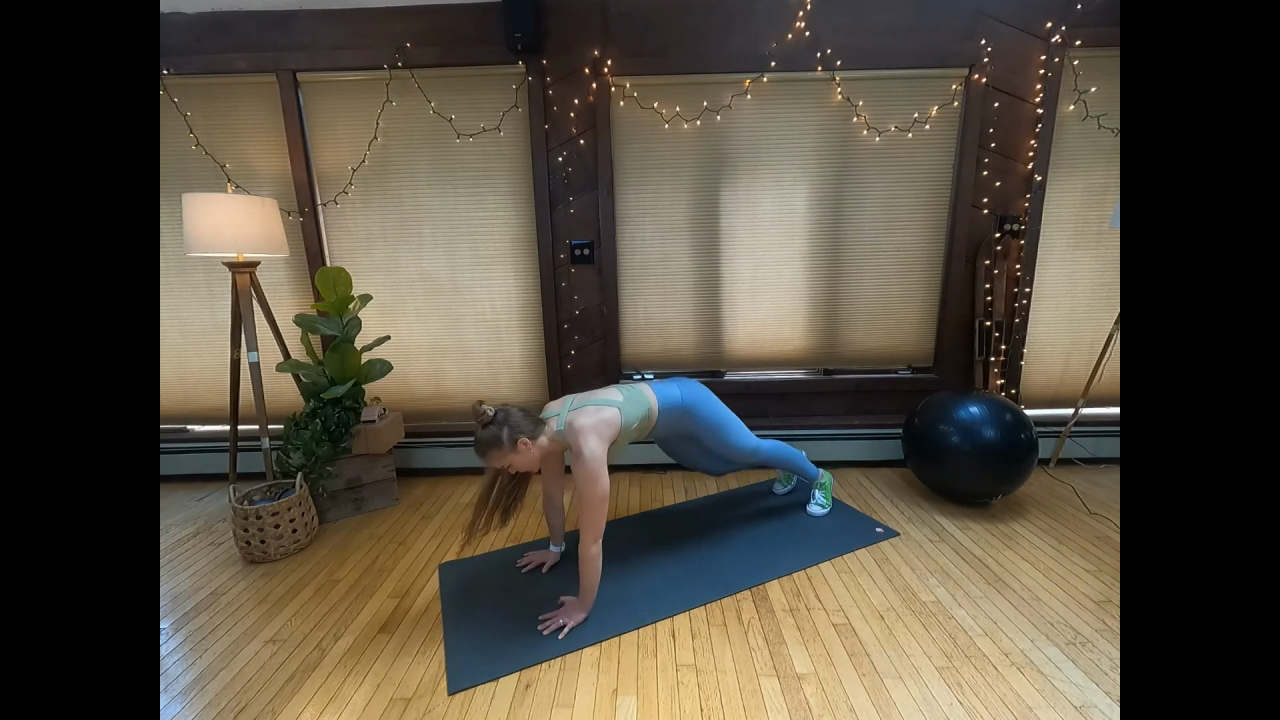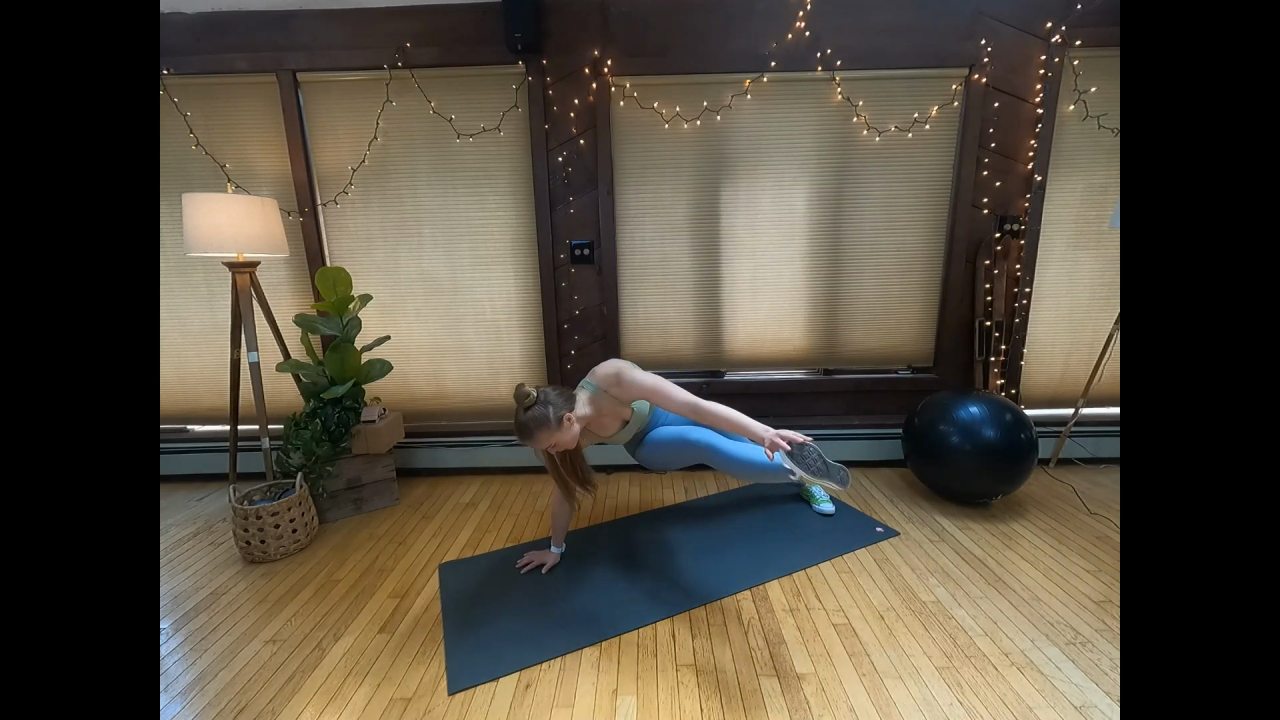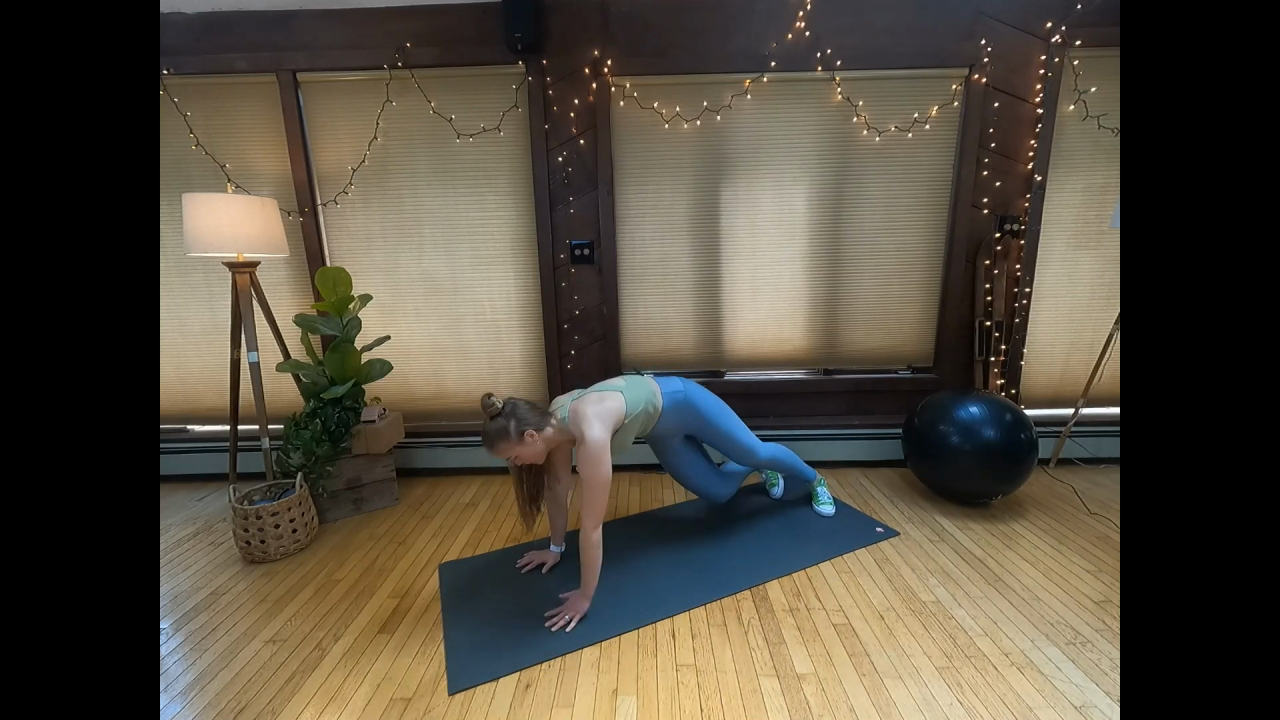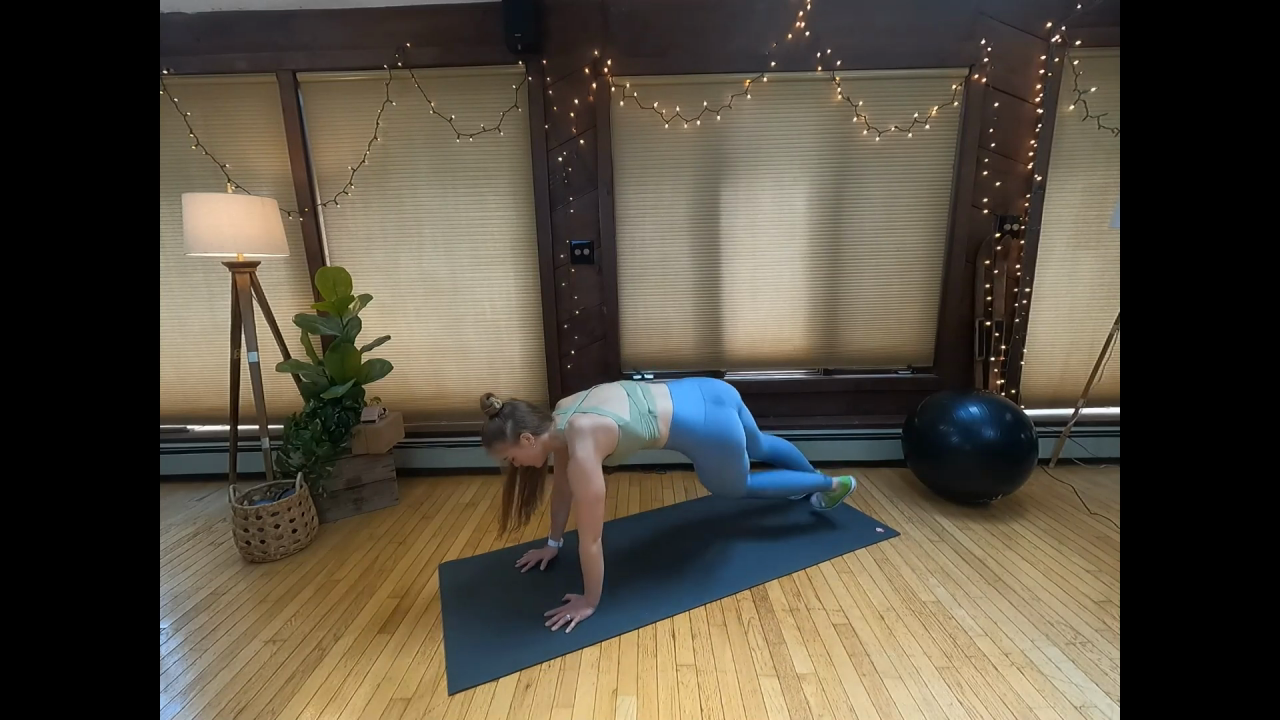
dt=0.5s
person 1, frame 1
left shoulder: (585, 444)
right shoulder: (546, 424)
left elbow: (592, 538)
right elbow: (552, 493)
left wrist: (583, 606)
right wrist: (555, 547)
left hip: (682, 402)
right hip: (656, 402)
left knee: (749, 448)
right knee: (716, 464)
left ankle: (818, 477)
right ankle: (788, 464)
person 1, frame 2
left shoulder: (613, 377)
right shoulder: (569, 426)
left elbow: (694, 406)
right elbow: (564, 491)
left wrist: (762, 432)
right wrist: (555, 548)
left hip: (672, 411)
right hip: (649, 445)
right knee: (704, 445)
left ankle: (806, 474)
right ankle: (799, 475)
person 1, frame 3
left shoulder: (588, 431)
right shoulder: (552, 422)
left elbow: (592, 524)
right elbow: (558, 487)
left wrist: (585, 597)
right wrist: (555, 546)
left hip: (681, 401)
left knee: (755, 453)
right knee: (719, 491)
left ankle: (815, 481)
right ankle: (763, 474)
person 1, frame 4
left shoulder: (581, 447)
right shoulder: (559, 416)
left elbow: (590, 537)
right elbow: (562, 478)
left wrist: (589, 602)
right wrist: (553, 541)
left hip: (706, 426)
right hip: (703, 394)
left knee: (732, 487)
right knee: (756, 447)
left ankle: (831, 485)
right ankle: (812, 485)
